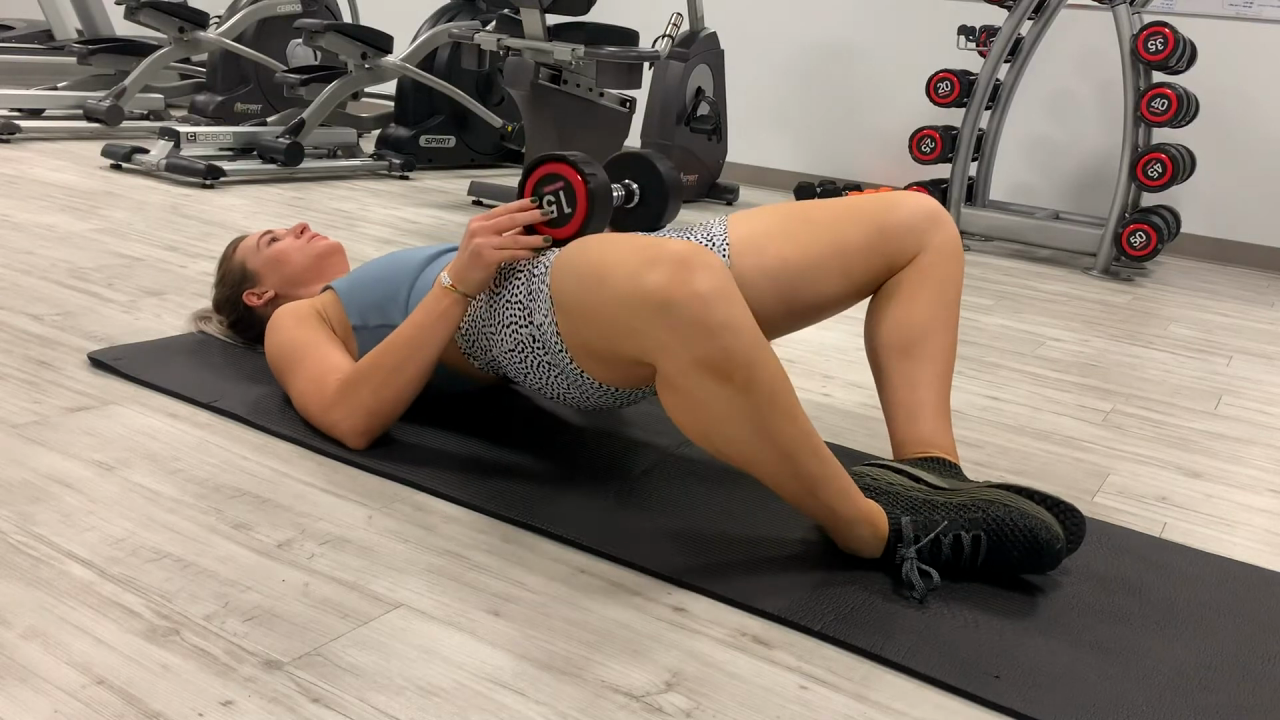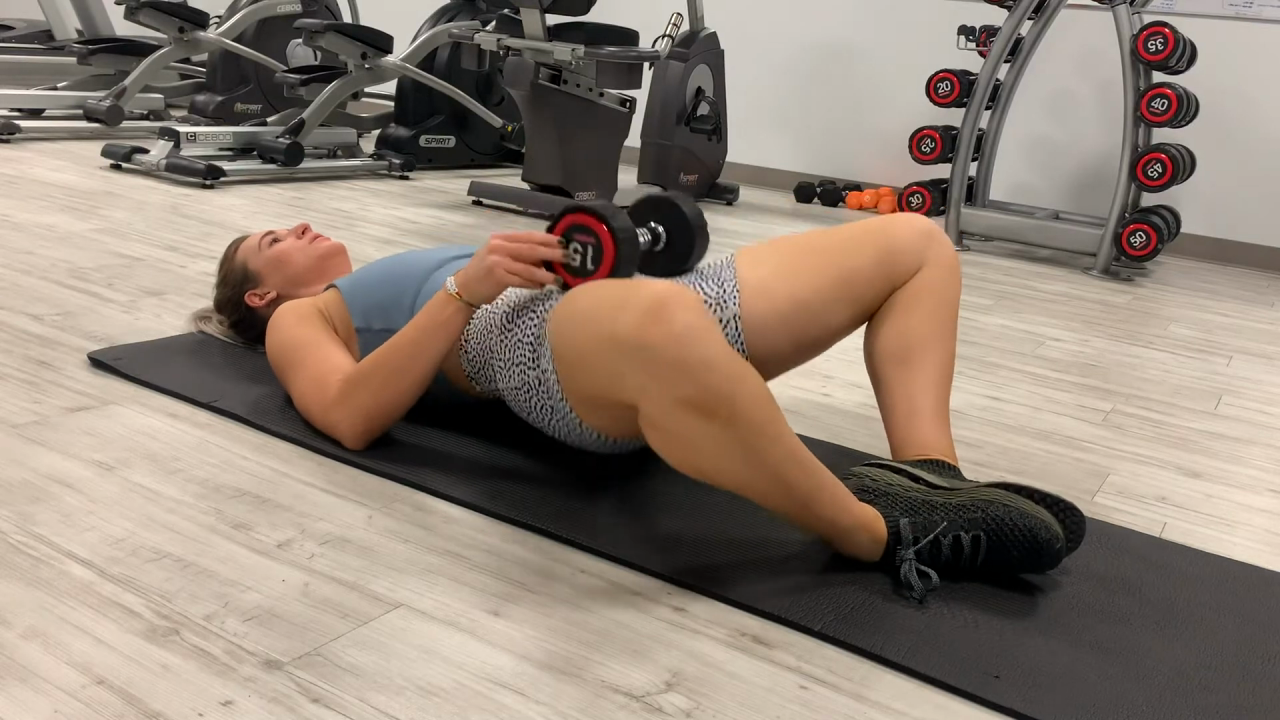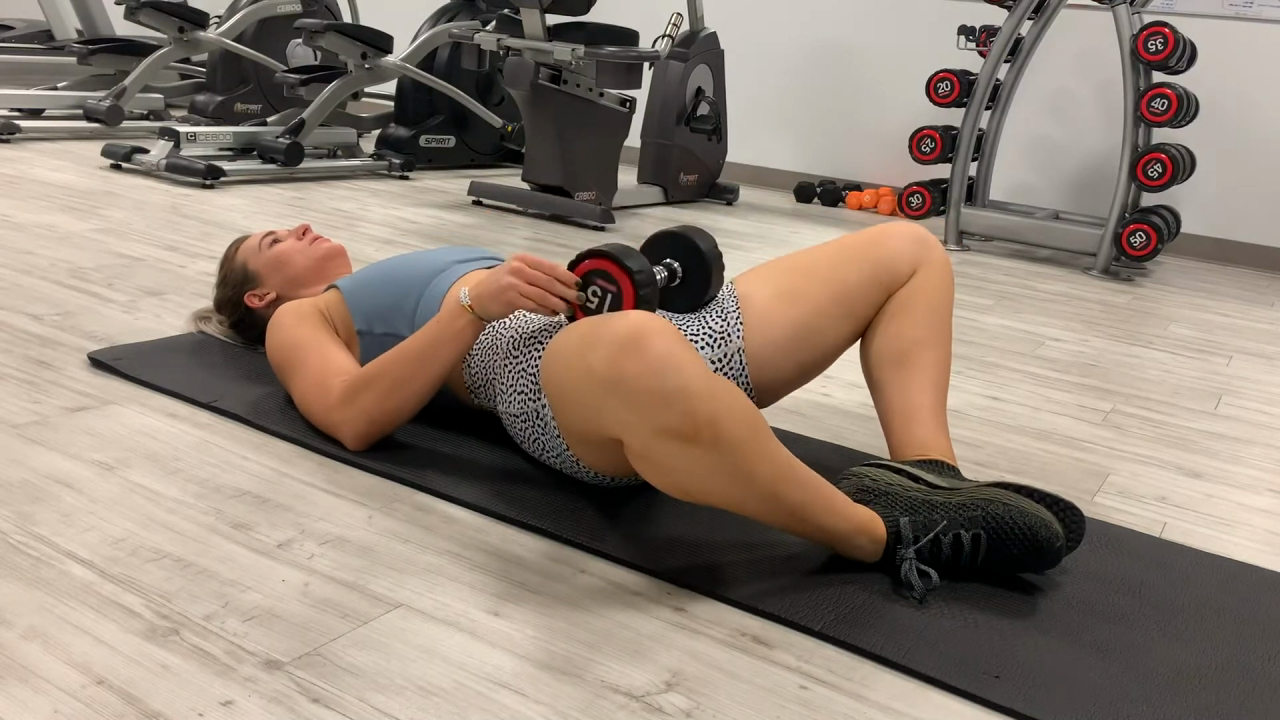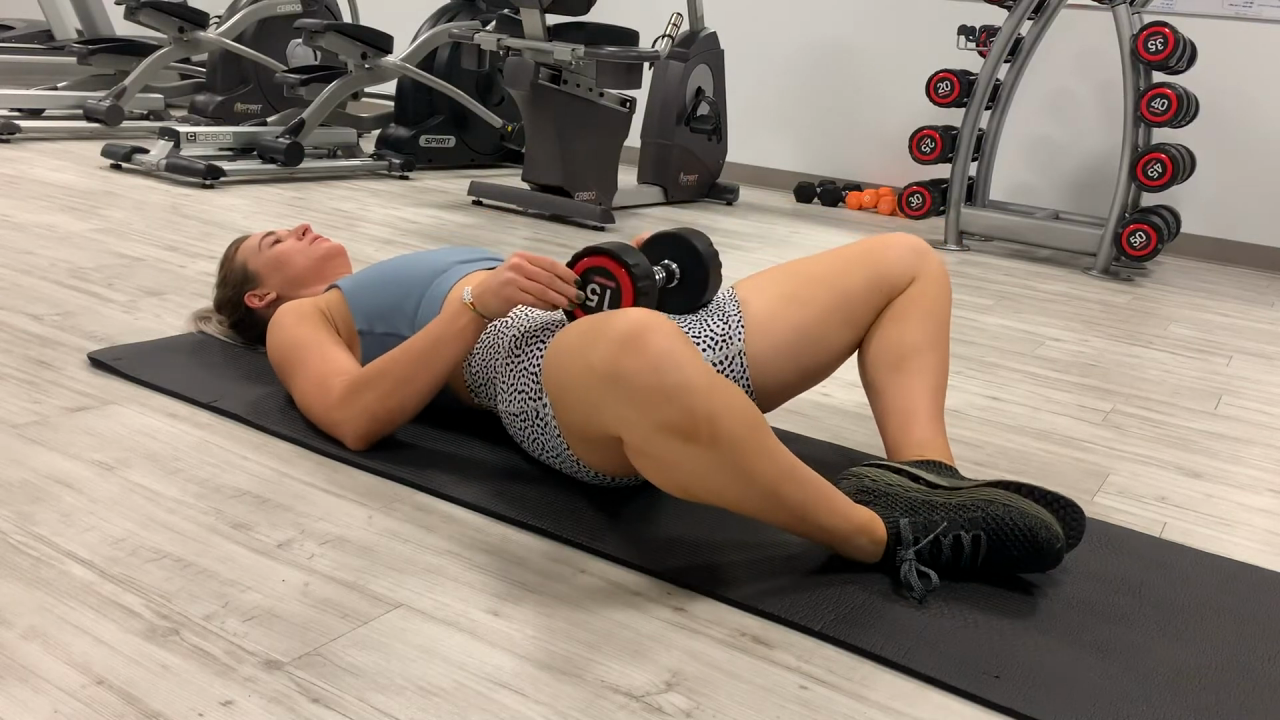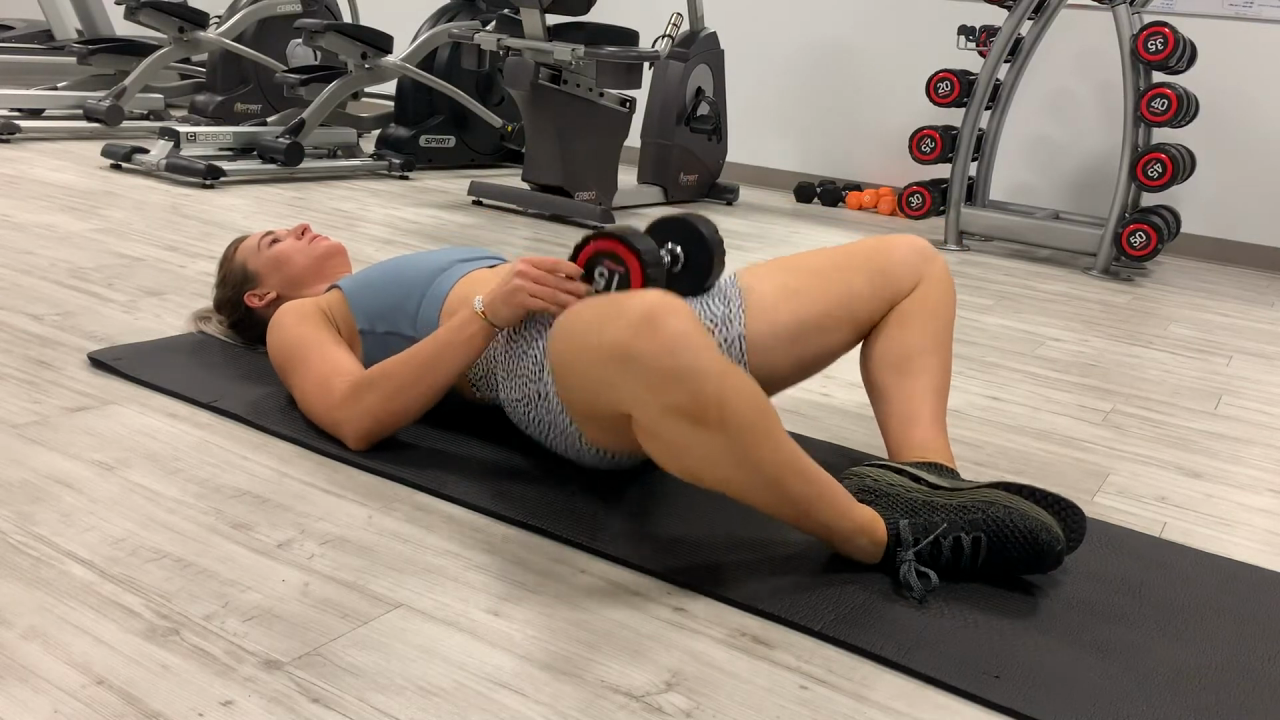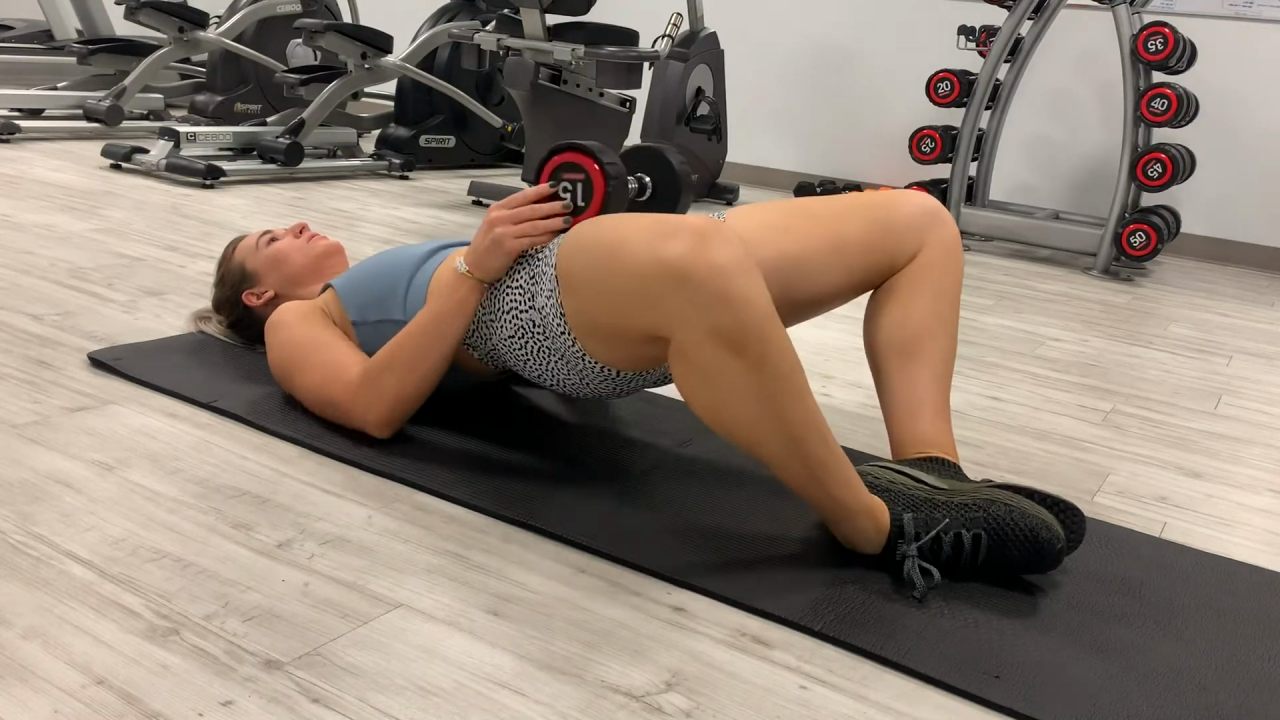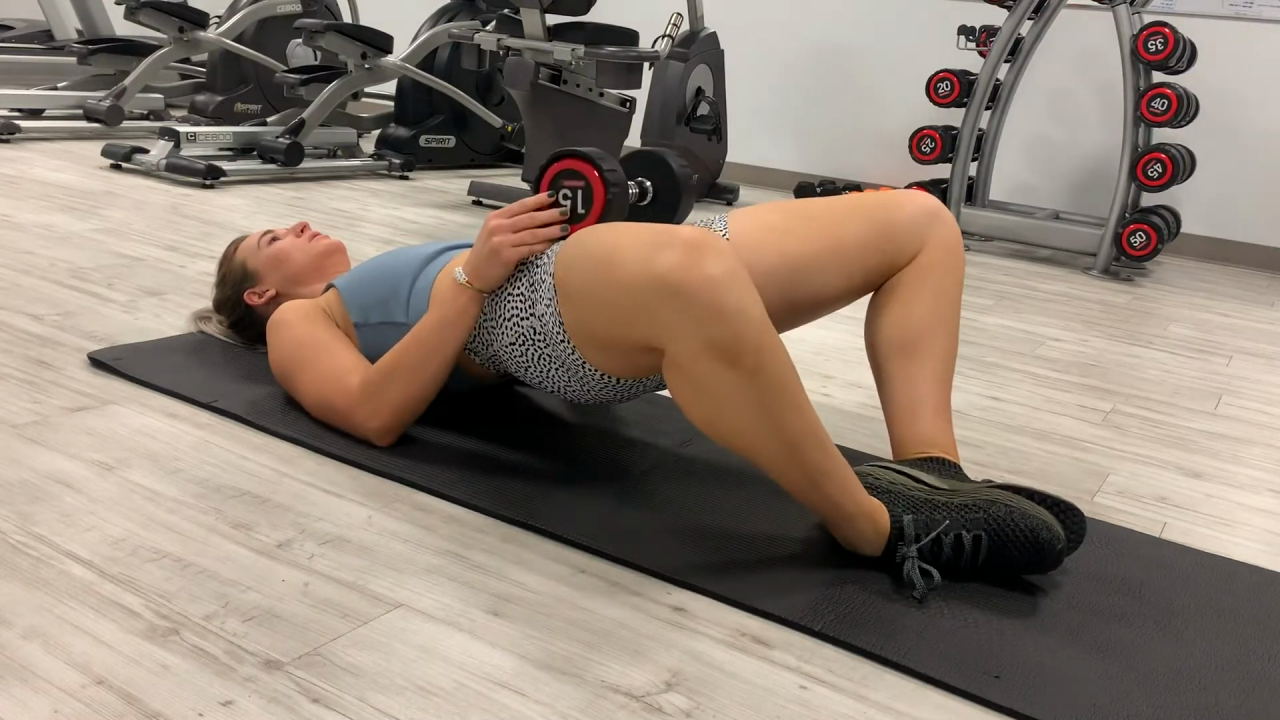
dt=0.3s
person 1, frame 1
left shoulder: (383, 280)
right shoulder: (298, 323)
right elbow: (352, 417)
left wrist: (601, 222)
right wrist: (460, 278)
left hip: (630, 274)
right hip: (529, 301)
left knee: (916, 222)
right knee: (678, 285)
left ankle: (926, 472)
right ankle: (878, 528)
person 1, frame 2
left shoulder: (396, 277)
right shoulder: (299, 324)
right elbow: (352, 417)
right wrist: (466, 287)
left hip: (618, 300)
right hip: (533, 338)
left knee: (915, 243)
right knee: (651, 325)
left ankle: (924, 475)
right ankle: (881, 533)
person 1, frame 3
left shoulder: (400, 283)
right shoulder: (300, 322)
right elbow: (356, 418)
right wrist: (476, 301)
left hip: (653, 323)
right hip: (537, 359)
left knee: (907, 249)
right knee: (637, 357)
left ankle: (923, 477)
right ankle: (883, 534)
person 1, frame 4
left shoulder: (403, 278)
right shoulder: (300, 323)
right elbow: (356, 417)
right wrist: (480, 301)
left hip: (658, 329)
right hip: (538, 361)
left knee: (905, 259)
right knee: (635, 351)
left ankle: (920, 477)
right ankle: (882, 534)
person 1, frame 5
left shoulder: (397, 284)
right shoulder: (302, 322)
right elbow: (359, 417)
right wrist: (490, 307)
left hip: (656, 319)
right hip: (544, 351)
left knee: (910, 262)
right knee: (647, 333)
left ankle: (921, 478)
right ankle: (885, 534)
person 1, frame 6
left shoulder: (389, 279)
right shoulder: (296, 327)
right elbow: (376, 407)
left wrist: (614, 220)
right wrist: (476, 264)
left hip: (629, 297)
right hip: (534, 296)
left knee: (917, 222)
right knee: (698, 259)
left ankle: (924, 472)
right ankle: (880, 527)
person 1, frame 7
left shoulder: (385, 285)
right shoulder: (299, 325)
right elbow: (377, 414)
left wrist: (616, 221)
right wrist: (476, 274)
left hip: (646, 285)
right hip: (535, 304)
left knee: (917, 221)
right knee: (691, 271)
left ankle: (925, 473)
right ankle: (880, 528)
